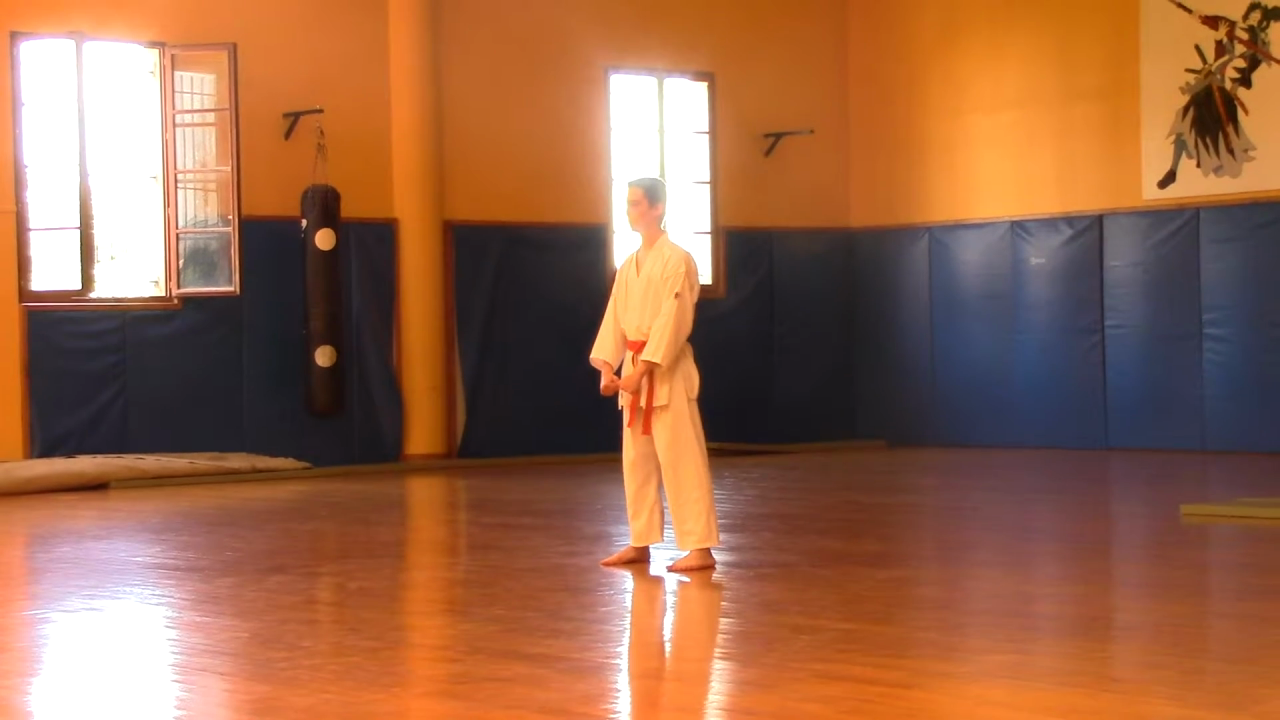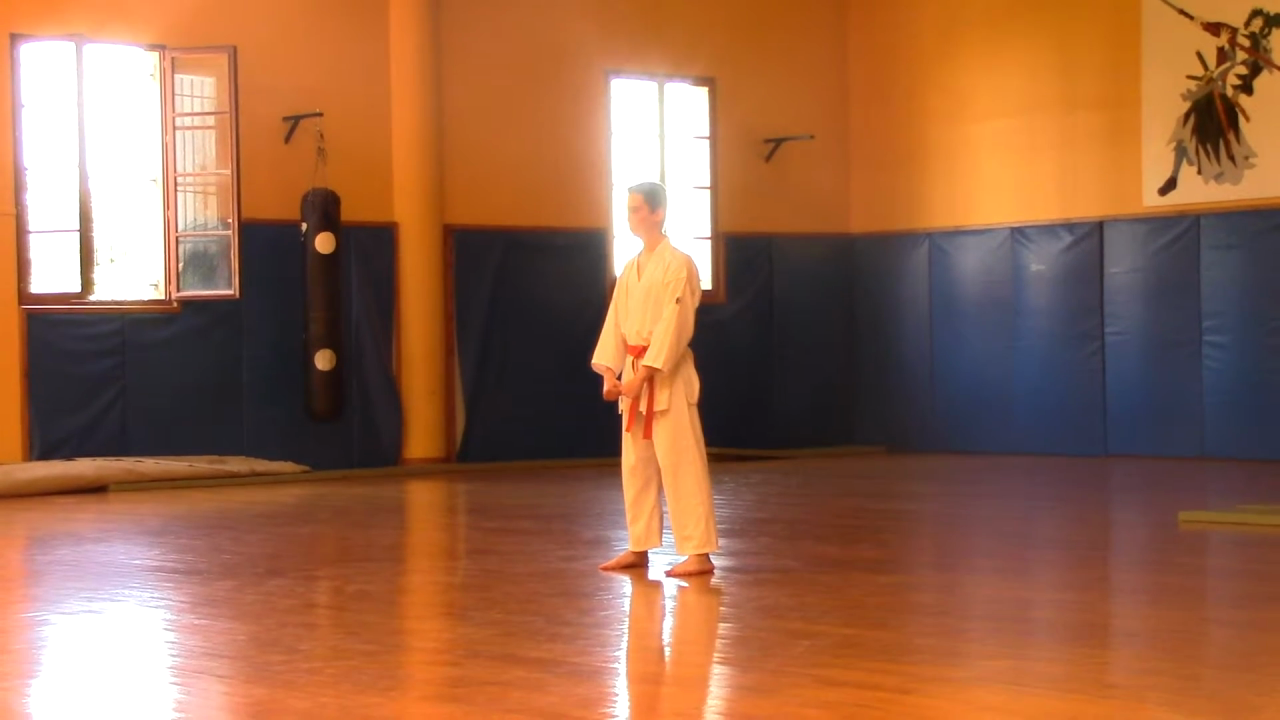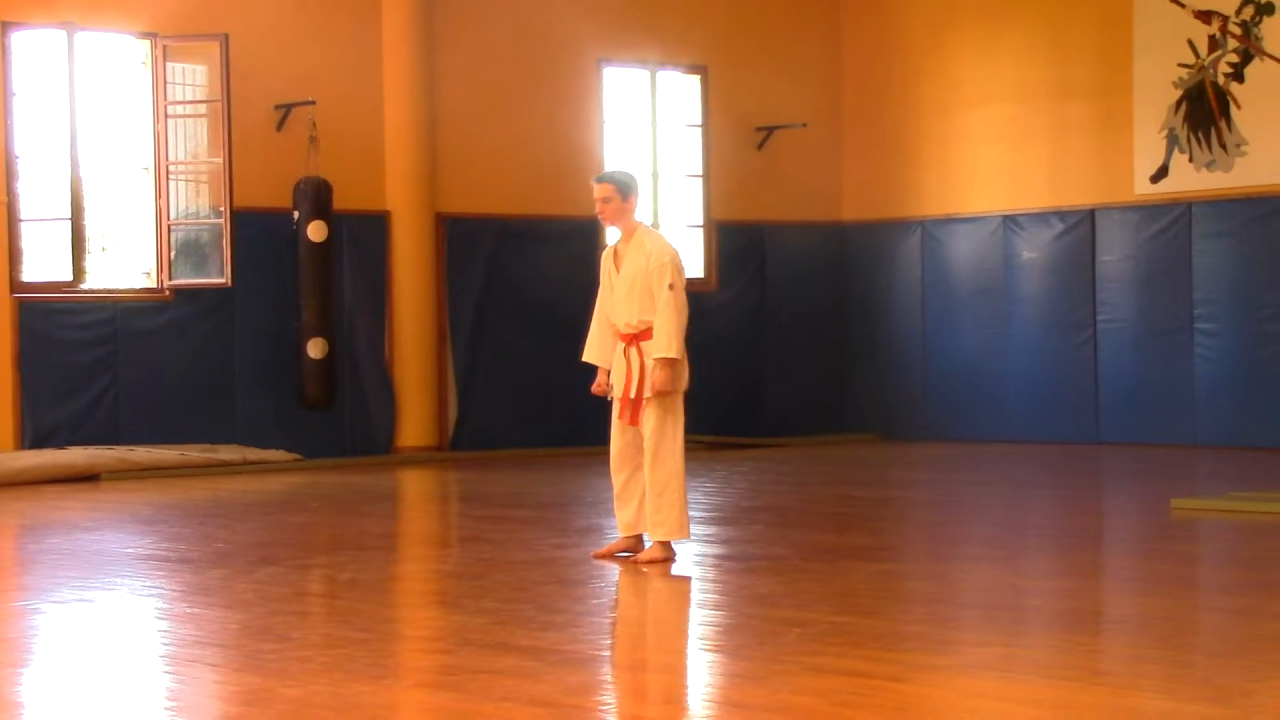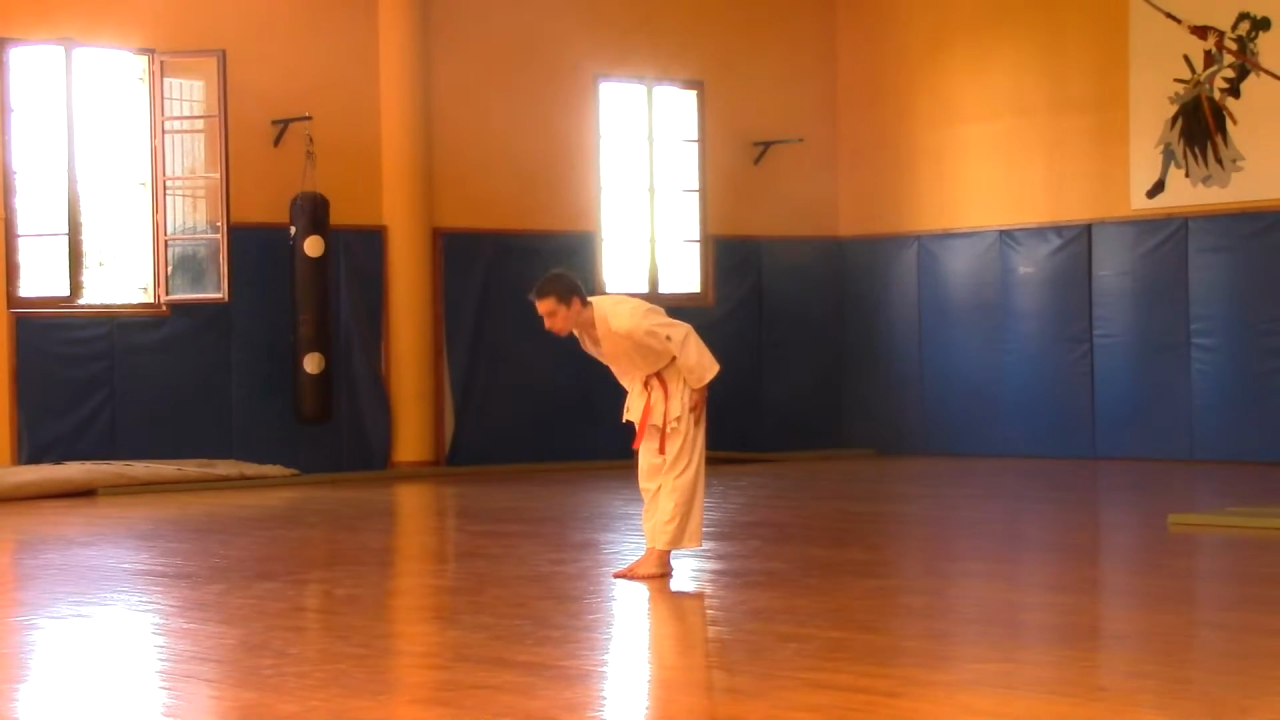
dt=1s
person 1, frame 1
left shoulder: (676, 260)
right shoulder: (629, 265)
left elbow: (672, 322)
right elbow: (615, 318)
left wrist: (642, 370)
right wrist: (607, 367)
left hip: (667, 370)
right hip: (634, 369)
left knee: (682, 459)
right knee: (637, 460)
left ankle: (700, 547)
right ankle: (640, 542)
person 1, frame 2
left shoulder: (678, 264)
right shoulder: (631, 268)
left elbow: (674, 326)
right elbow: (616, 322)
left wrist: (644, 374)
right wrist: (610, 372)
left hip: (667, 375)
right hip: (634, 373)
left knee: (681, 465)
right knee: (636, 465)
left ankle: (699, 553)
right ankle: (639, 547)
person 1, frame 3
left shoulder: (658, 250)
right shoulder: (610, 255)
left elbow: (672, 311)
left wrist: (664, 365)
right wrist: (602, 368)
left hip: (656, 359)
right hip: (626, 359)
left knee: (660, 453)
right knee: (623, 453)
left ankle: (663, 540)
right ankle: (631, 533)
person 1, frame 4
left shoulder: (626, 319)
right shoulder: (580, 327)
left elbow: (683, 338)
left wrist: (699, 387)
right wrist: (638, 393)
left hip: (678, 384)
right hip: (647, 388)
left knee: (677, 470)
right knee: (651, 472)
left ankle: (660, 556)
right ankle: (654, 552)
person 2, frame 1
left shoulder: (1257, 43)
right shoulder: (1230, 27)
left hip: (1226, 86)
right hip: (1211, 81)
right knee: (1188, 119)
right ankle: (1173, 170)
person 2, frame 2
left shoulder: (1259, 49)
right shoulder: (1232, 34)
left hip: (1228, 95)
right hip: (1211, 89)
right knee: (1188, 127)
right ankle: (1174, 177)
person 2, frame 3
left shoulder: (1251, 36)
right shoulder: (1224, 22)
left hip: (1218, 85)
right hip: (1202, 79)
right knee: (1180, 117)
right ankle: (1165, 165)
person 2, frame 4
left shoulder: (1246, 52)
right shoulder: (1220, 37)
left hip: (1214, 101)
right hip: (1199, 94)
left knee: (1210, 137)
right knee: (1176, 132)
right ankle: (1162, 180)
